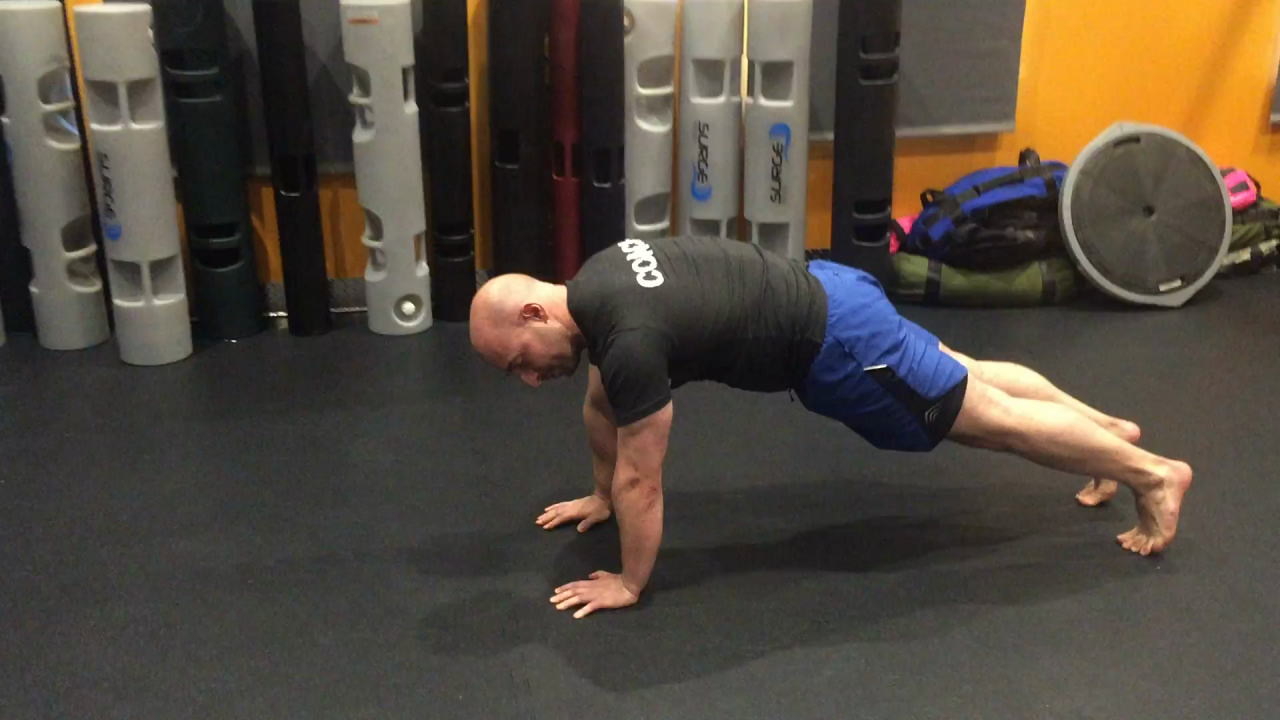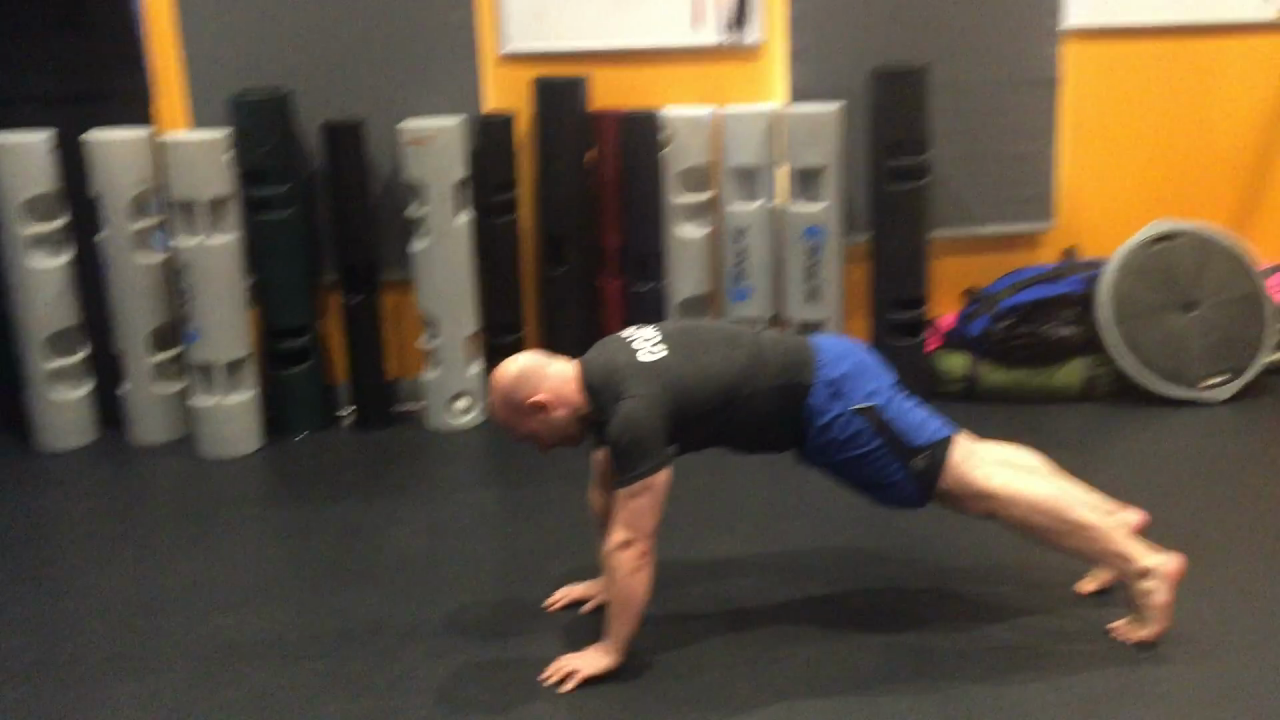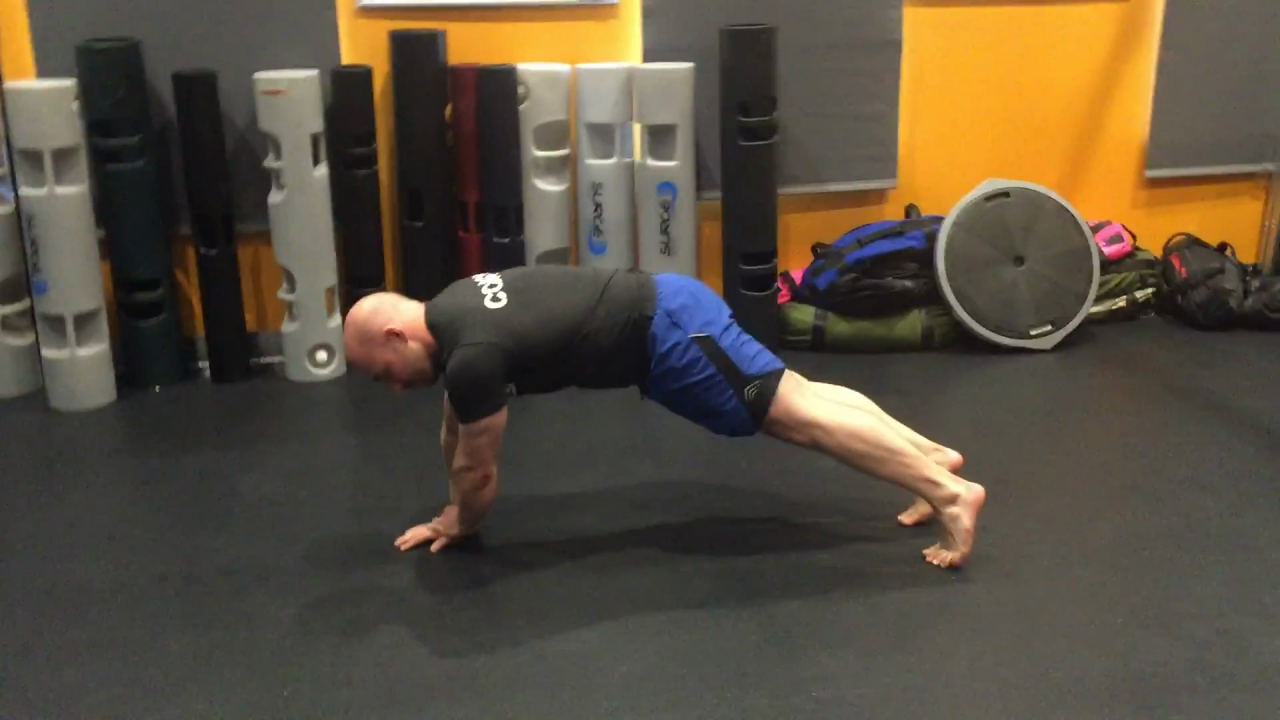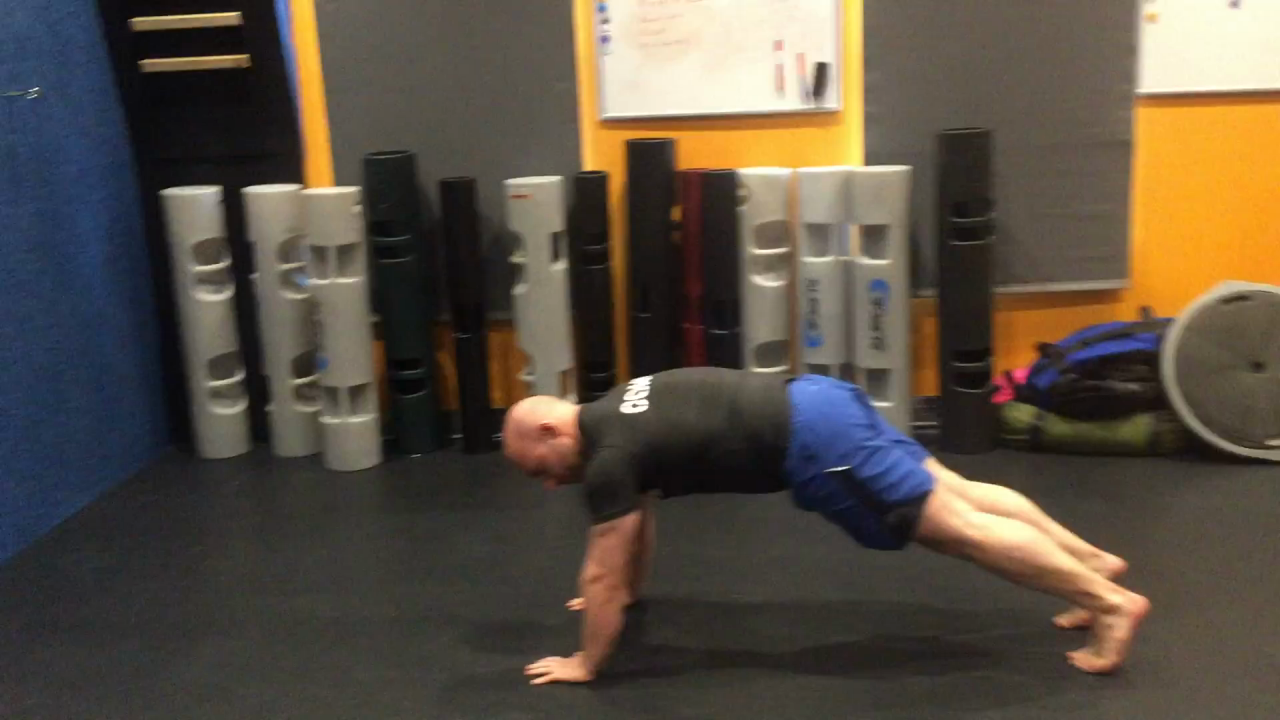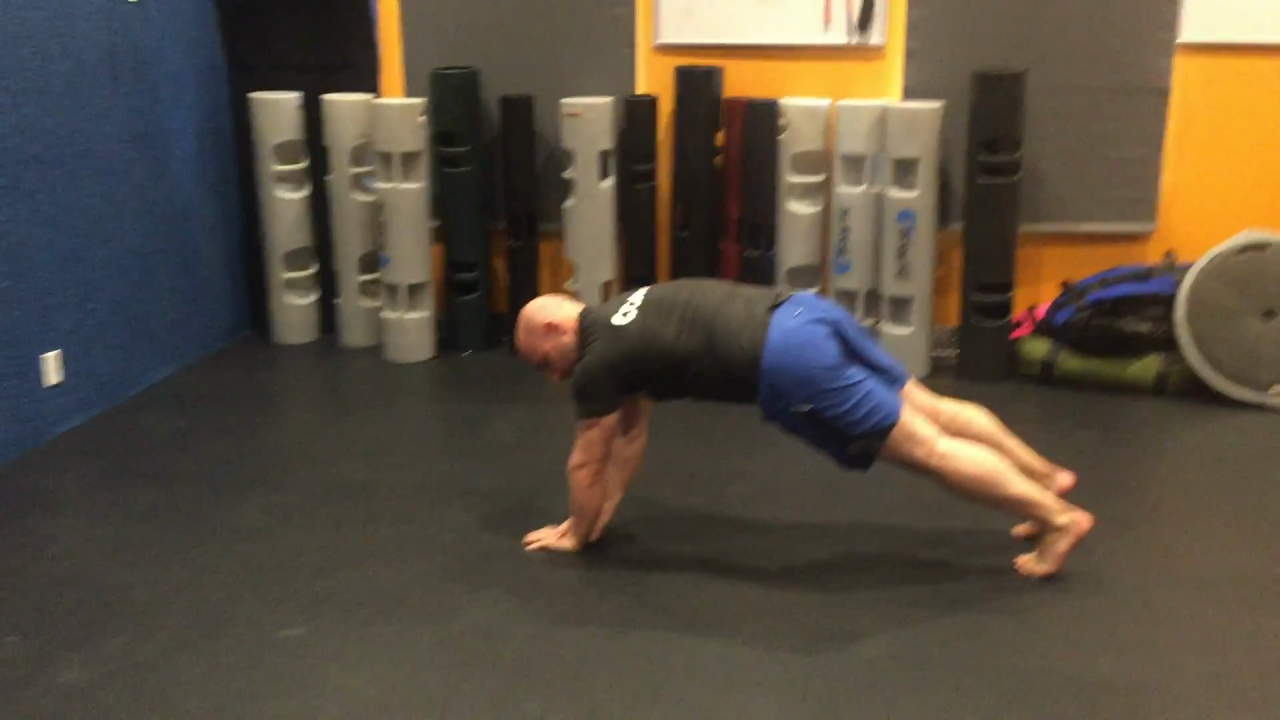
dt=1s
person 1, frame 1
left shoulder: (629, 336)
right shoulder: (592, 286)
left elbow: (641, 477)
right elbow: (601, 409)
left wrist: (630, 584)
right wrist: (602, 497)
left hip: (836, 345)
right hip: (822, 292)
left knee: (988, 419)
right knee: (968, 378)
left ankle: (1154, 475)
right ankle: (1110, 428)
person 1, frame 2
left shoulder: (631, 406)
right shoulder: (598, 374)
left elbow: (633, 542)
right elbow: (605, 489)
left wrist: (610, 650)
right wrist: (607, 580)
left hip: (829, 398)
right hip: (821, 379)
left knee: (969, 481)
right knee: (967, 457)
left ankle: (1143, 566)
right ankle: (1115, 517)
person 1, frame 3
left shoulder: (471, 353)
right shoulder: (448, 312)
left elbow: (479, 471)
right elbow: (456, 432)
left wrist: (458, 526)
right wrist: (456, 508)
left hip: (668, 334)
right hip: (662, 312)
left knee: (799, 415)
right knee: (797, 395)
left ankle: (950, 493)
right ankle: (935, 458)
person 1, frame 4
left shoulder: (608, 457)
right shoulder: (616, 416)
left elbow: (602, 573)
right elbow: (640, 515)
left wrist: (586, 664)
right wrist: (626, 590)
left hip: (812, 440)
right hip: (816, 398)
left knee: (956, 525)
right knee: (956, 492)
left ankle: (1111, 601)
right ankle: (1093, 560)
person 1, frame 5
left shoulder: (598, 359)
right shoulder: (622, 324)
left elbow: (587, 460)
right elbow: (630, 430)
left wrist: (576, 536)
right wrist: (601, 512)
left hip: (789, 363)
right hip: (805, 315)
left knee: (927, 449)
right knee: (930, 411)
left ankle: (1059, 519)
right ankle: (1048, 479)
